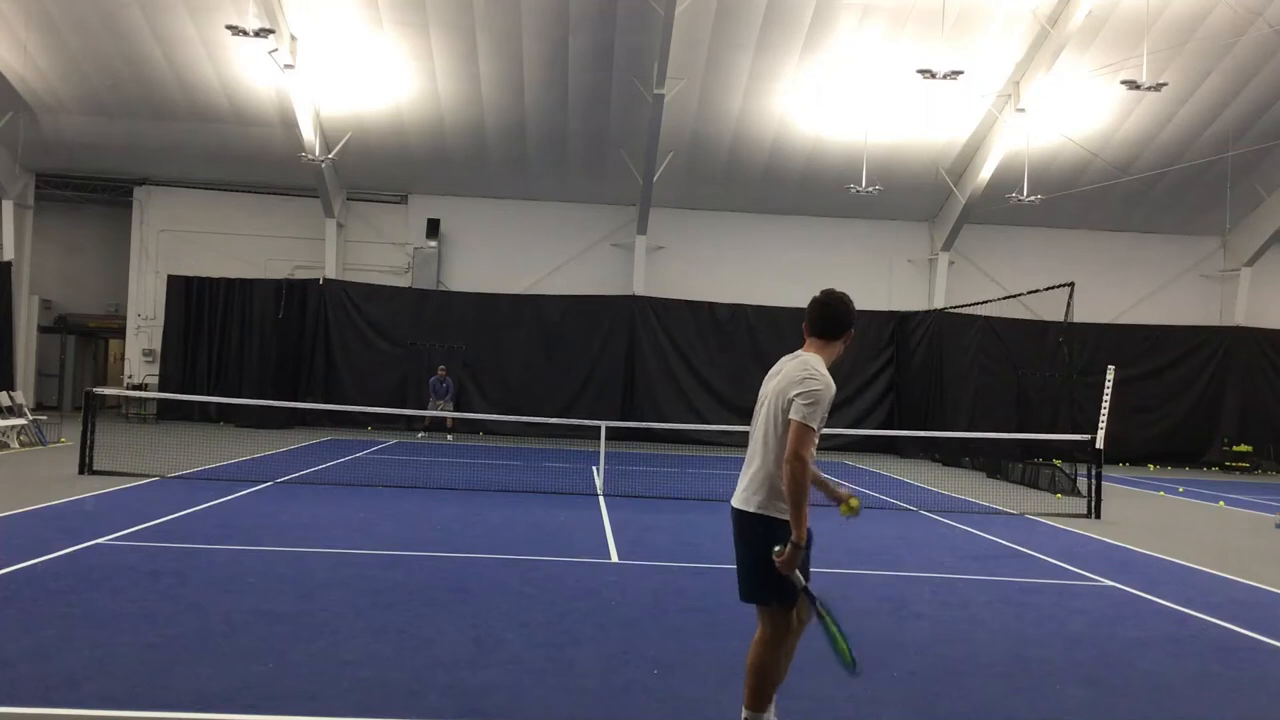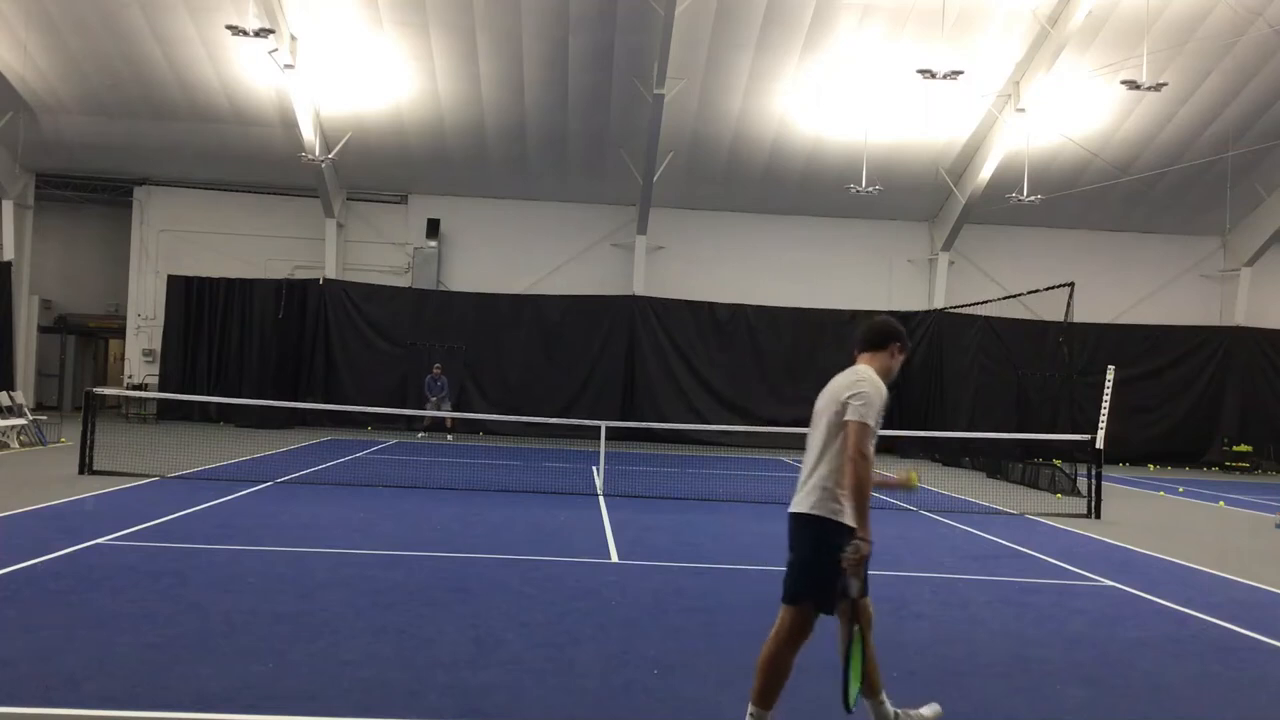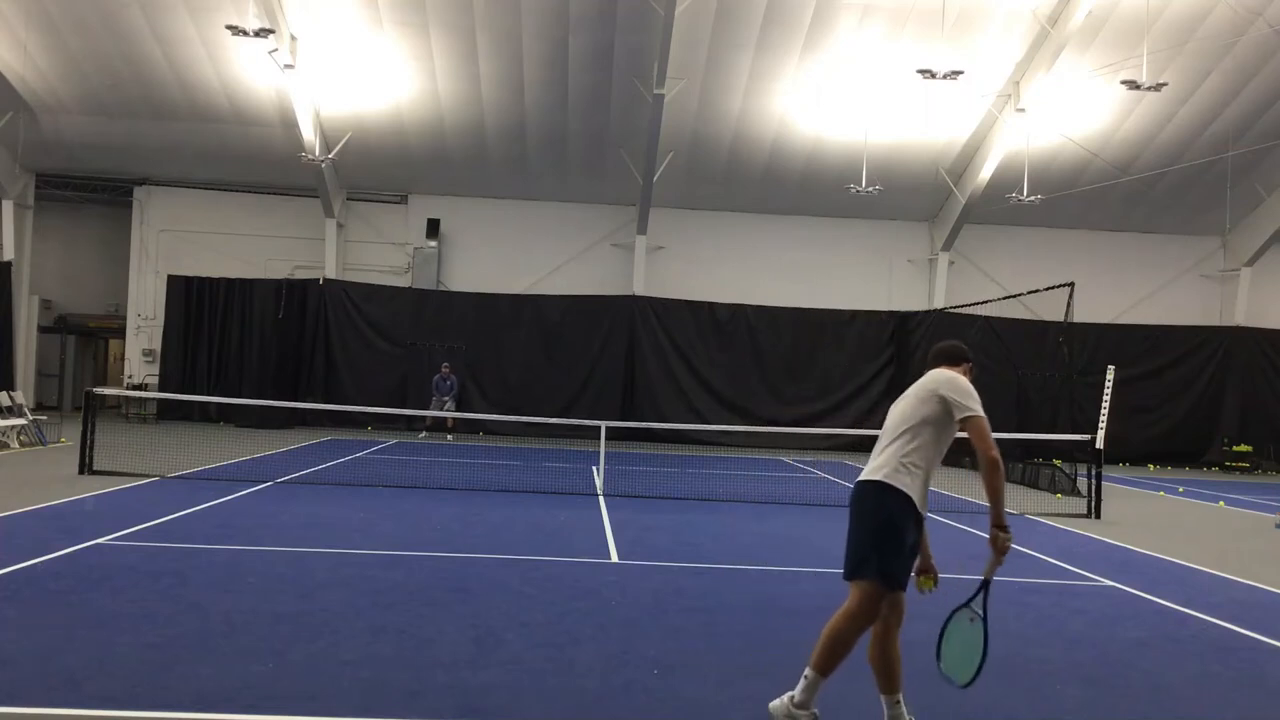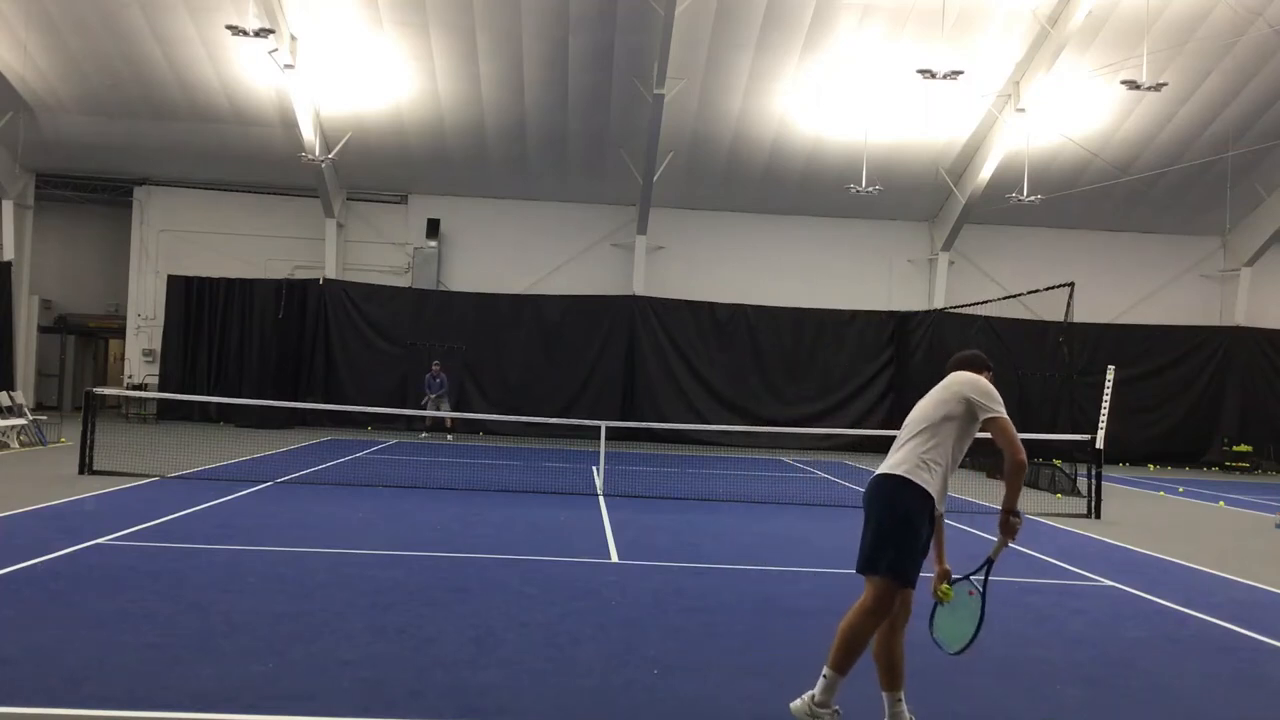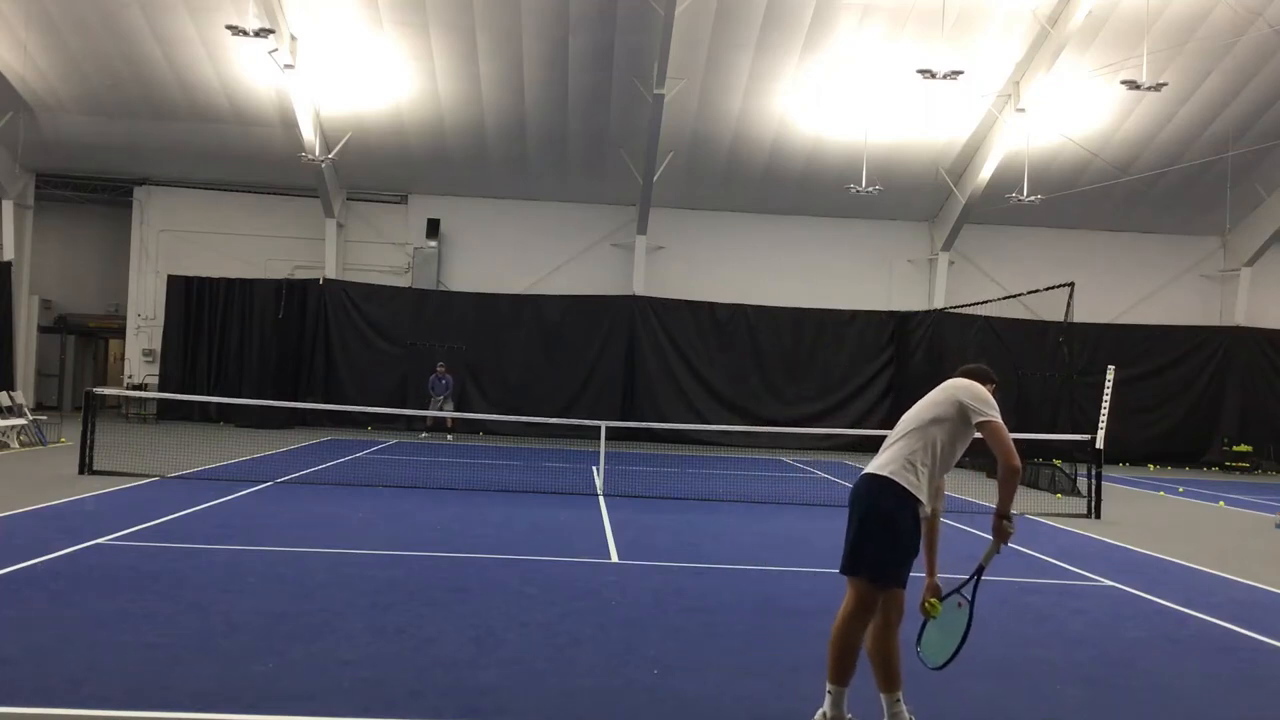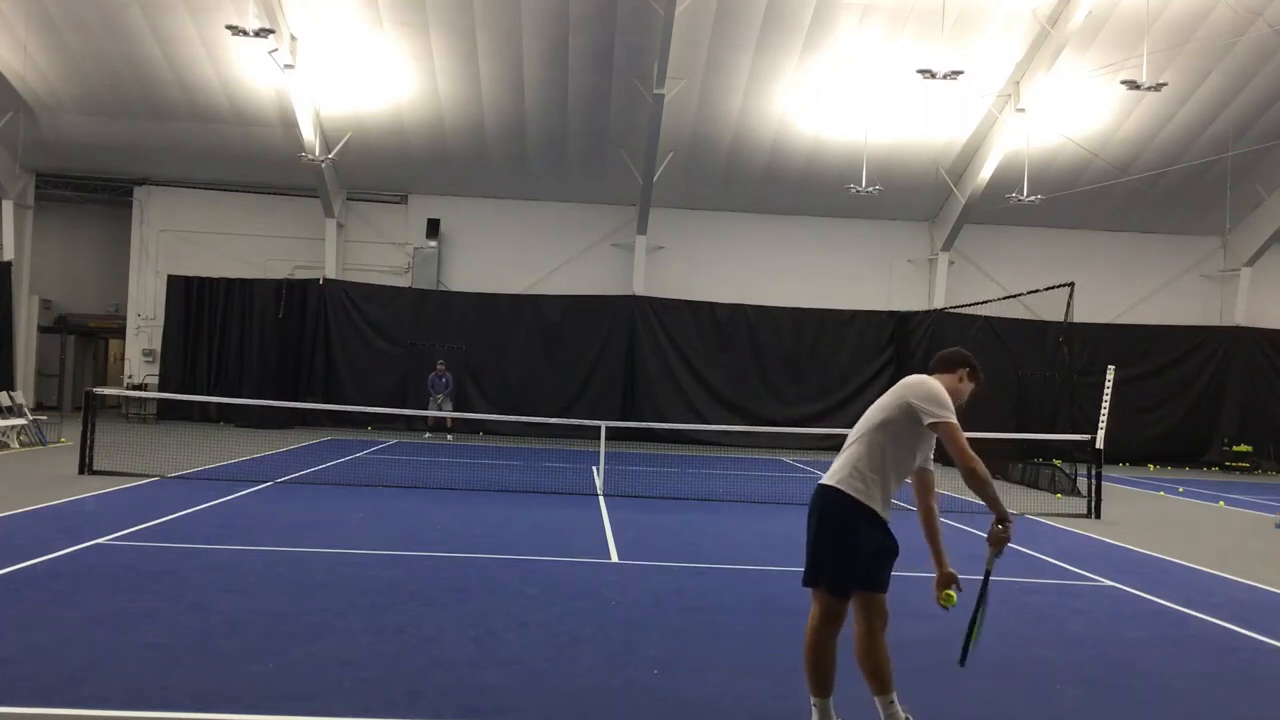
dt=0.5s
person 1, frame 1
left shoulder: (784, 367)
right shoulder: (816, 380)
right elbow: (795, 459)
left wrist: (831, 490)
right wrist: (798, 535)
left hip: (760, 508)
right hip: (770, 516)
left knee: (796, 615)
right knee: (777, 625)
person 1, frame 2
left shoulder: (840, 383)
right shoulder: (868, 385)
right elbow: (856, 457)
left wrist: (884, 484)
right wrist: (860, 535)
left hip: (828, 518)
right hip: (821, 521)
left knee: (858, 617)
right knee: (795, 626)
person 1, frame 3
left shoulder: (919, 392)
right shoulder: (955, 384)
right elbow: (989, 456)
left wrist: (923, 553)
right wrist: (998, 525)
left hip: (886, 498)
right hip: (886, 497)
left knee: (890, 613)
right knee: (865, 604)
person 1, frame 4
left shoulder: (943, 398)
right shoulder: (975, 384)
left elbow: (934, 490)
right elbow: (1017, 457)
left wrist: (940, 562)
right wrist: (1009, 511)
left hip: (899, 494)
right hip: (901, 494)
left knee: (897, 611)
right knee: (878, 600)
person 1, frame 5
left shoulder: (946, 410)
right shoulder: (972, 390)
left elbow: (932, 505)
right elbow: (1010, 463)
left wrist: (931, 576)
right wrist: (1002, 515)
left hip: (897, 501)
right hip: (887, 494)
left knee: (889, 613)
right knee: (862, 603)
person 1, frame 6
left shoulder: (925, 426)
right shoulder: (927, 388)
left elbow: (926, 502)
right elbow: (966, 462)
left wrist: (941, 566)
right wrist: (1001, 516)
left hip: (869, 515)
right hip: (842, 503)
left knee: (873, 617)
right knee: (828, 615)
